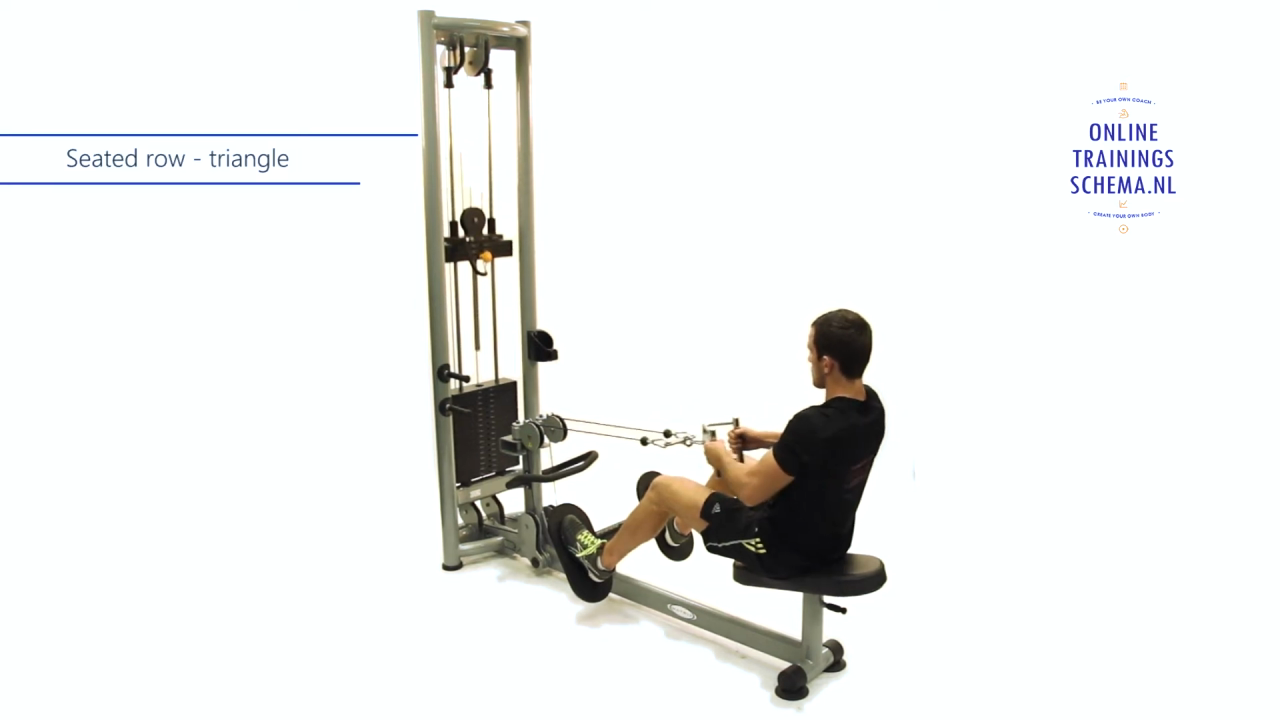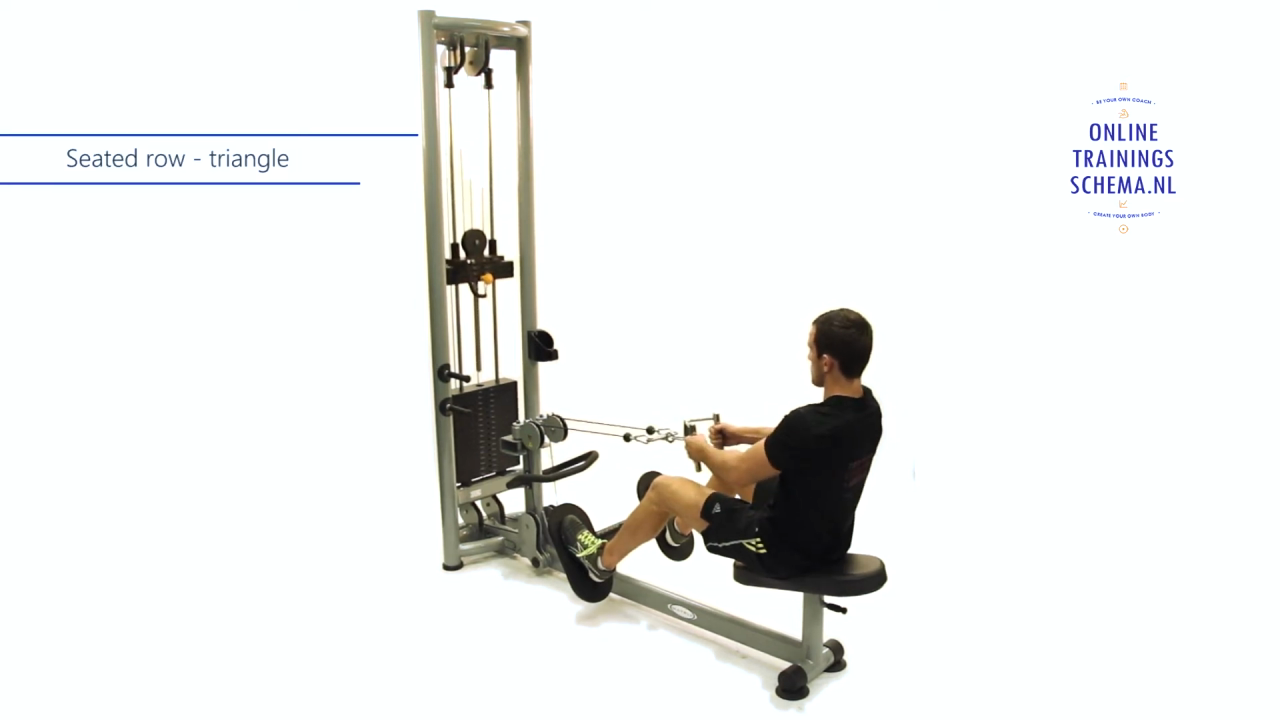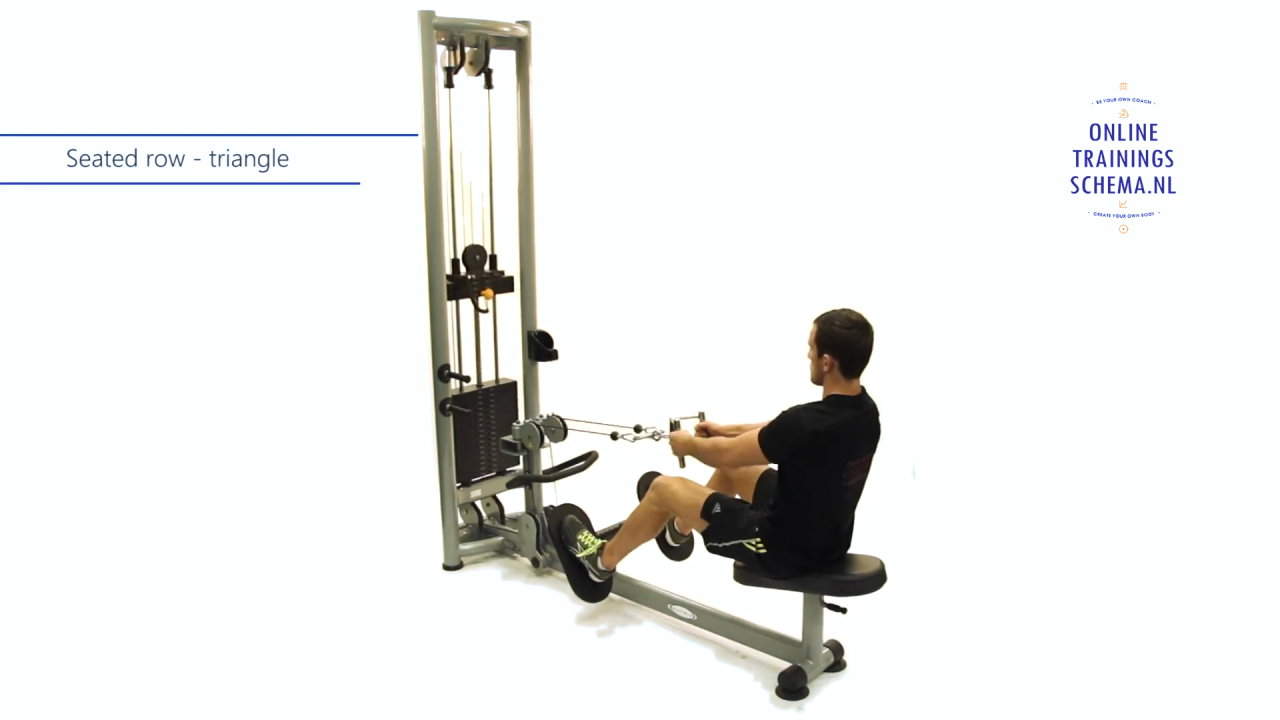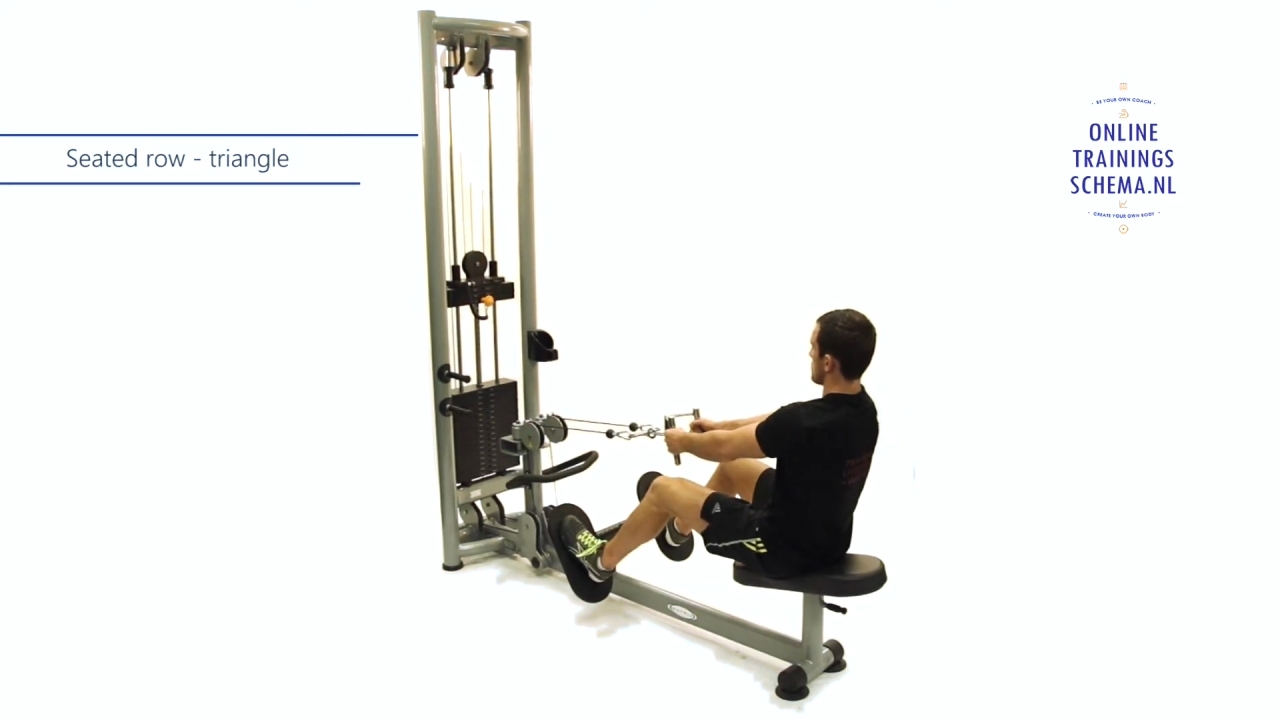
dt=0.3s
person 1, frame 1
left shoulder: (815, 424)
right shoulder: (870, 407)
left elbow: (750, 490)
left wrist: (719, 456)
right wrist: (763, 439)
left hip: (784, 548)
right hip: (828, 539)
left knee: (662, 488)
right knee: (733, 467)
left ankle: (603, 559)
right ankle: (678, 528)
person 1, frame 2
left shoulder: (812, 422)
right shoulder: (866, 407)
left elbow: (738, 475)
left wrist: (702, 450)
right wrist: (743, 434)
left hip: (784, 547)
right hip: (827, 539)
left knee: (663, 488)
right knee: (731, 460)
left ankle: (603, 560)
right ankle: (679, 527)
person 1, frame 3
left shoulder: (809, 423)
right shoulder: (863, 407)
left elbow: (728, 454)
left wrist: (689, 444)
right wrist: (724, 429)
left hip: (785, 548)
right hip: (828, 538)
left knee: (664, 488)
right knee: (732, 467)
left ankle: (603, 560)
right ankle: (680, 527)
person 1, frame 4
left shoulder: (807, 421)
right shoulder: (860, 405)
left elbow: (724, 447)
left wrist: (684, 441)
right wrist: (719, 425)
left hip: (784, 547)
right hip: (827, 538)
left knee: (662, 489)
right knee: (732, 465)
left ankle: (603, 560)
right ankle: (679, 527)
